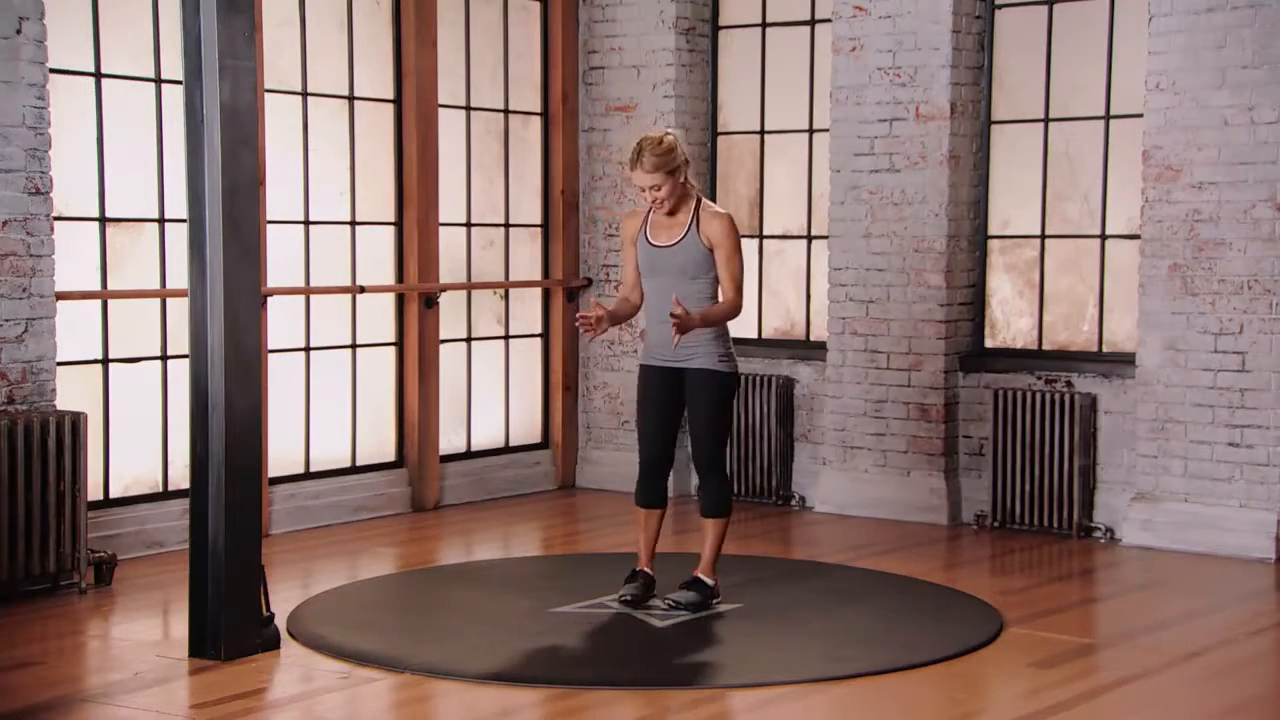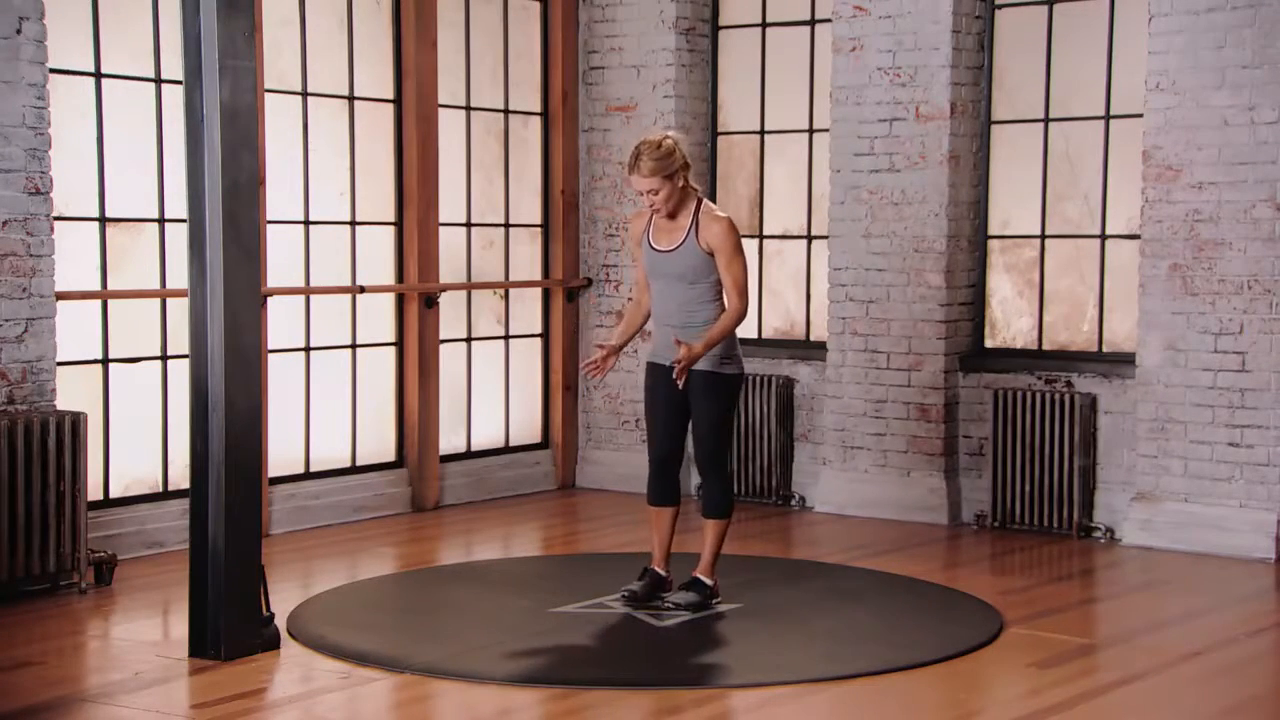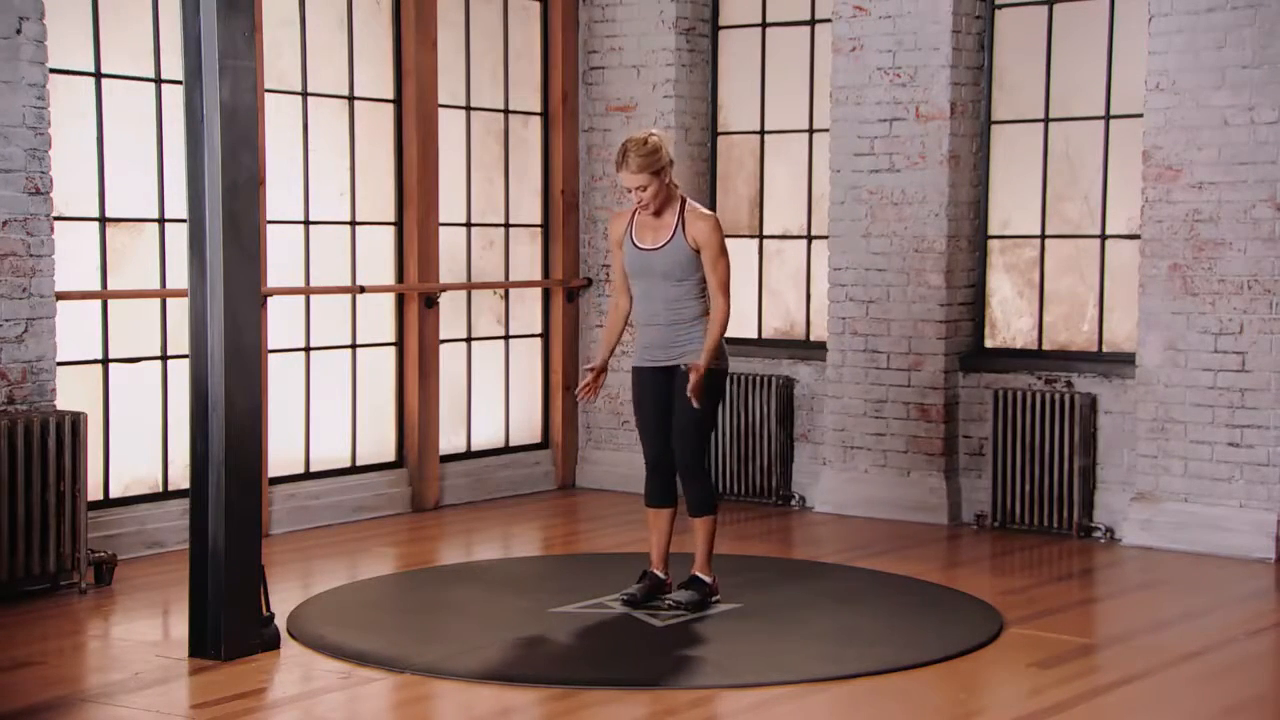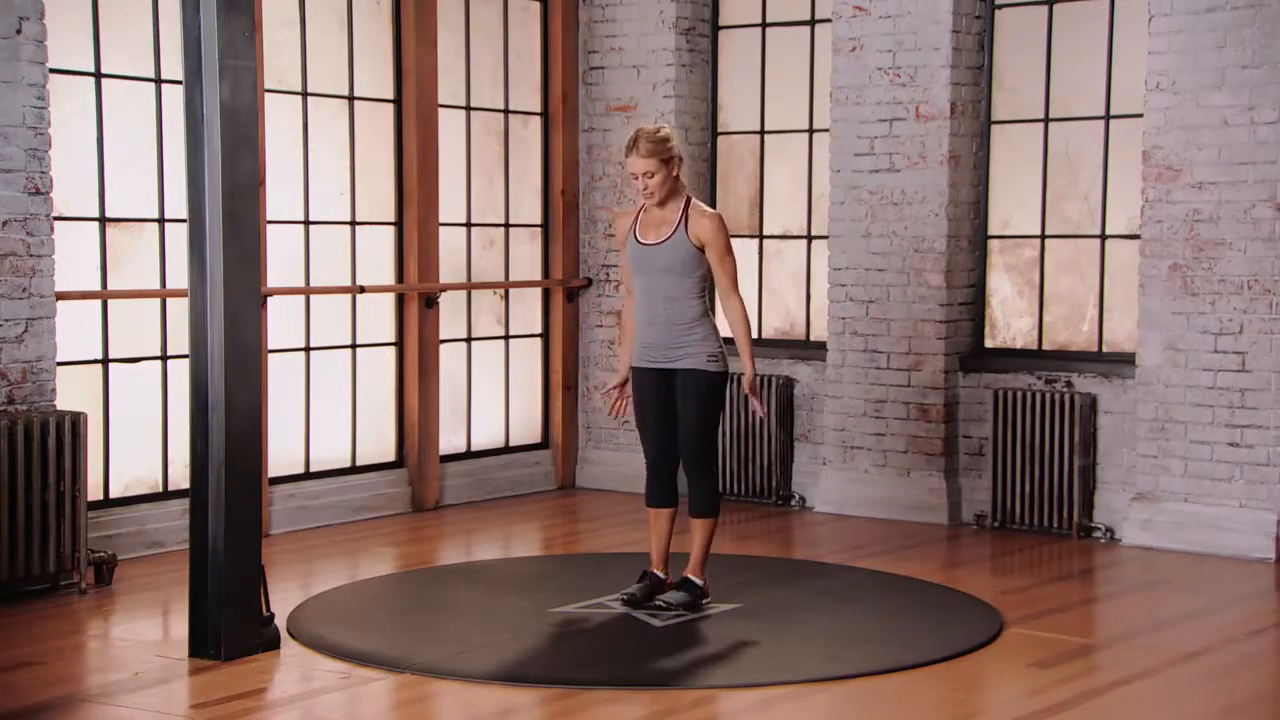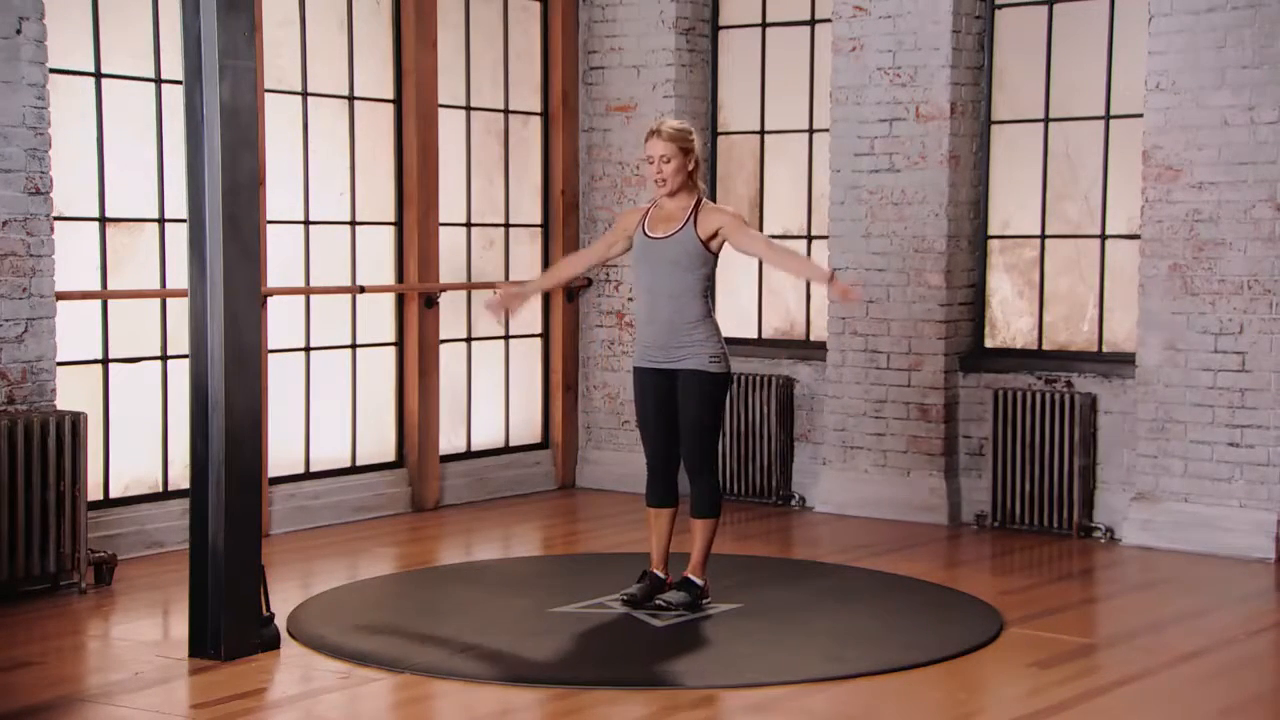
dt=0.5s
person 1, frame 1
left shoulder: (716, 223)
right shoulder: (634, 226)
left elbow: (733, 301)
right elbow: (632, 294)
left wrist: (696, 320)
right wrist: (609, 316)
left hip: (709, 360)
right hip: (657, 361)
left knee: (708, 464)
right knee: (652, 462)
left ankle: (706, 576)
right ankle: (643, 570)
person 1, frame 2
left shoulder: (716, 226)
right shoulder: (640, 227)
left elbow: (738, 304)
left wrist: (699, 349)
right wrist: (616, 343)
left hip: (714, 365)
right hip: (663, 361)
left knee: (710, 466)
right knee: (661, 462)
left ankle: (705, 577)
right ankle: (658, 570)
person 1, frame 3
left shoulder: (701, 223)
right shoulder: (621, 227)
left elbow: (720, 301)
left wrist: (705, 361)
right wrist: (602, 358)
left hip: (696, 360)
right hip: (648, 362)
left knee: (689, 462)
right knee: (657, 464)
left ankle: (702, 575)
right ankle: (656, 571)
person 1, frame 4
left shoulder: (704, 222)
right shoulder: (627, 224)
left elbow: (730, 298)
left wrist: (748, 367)
right wrist: (624, 370)
left hip: (696, 362)
right hip: (650, 363)
left knee: (698, 465)
right knee: (658, 466)
left ankle: (695, 577)
right ankle: (657, 571)
person 1, frame 5
left shoulder: (712, 219)
right shoulder: (635, 220)
left elbow: (768, 249)
right elbow: (582, 258)
left wrist: (820, 275)
right wrist: (526, 288)
left hip: (699, 362)
right hip: (650, 362)
left knee: (699, 465)
right knee: (659, 465)
left ankle: (696, 577)
right ankle: (656, 571)
